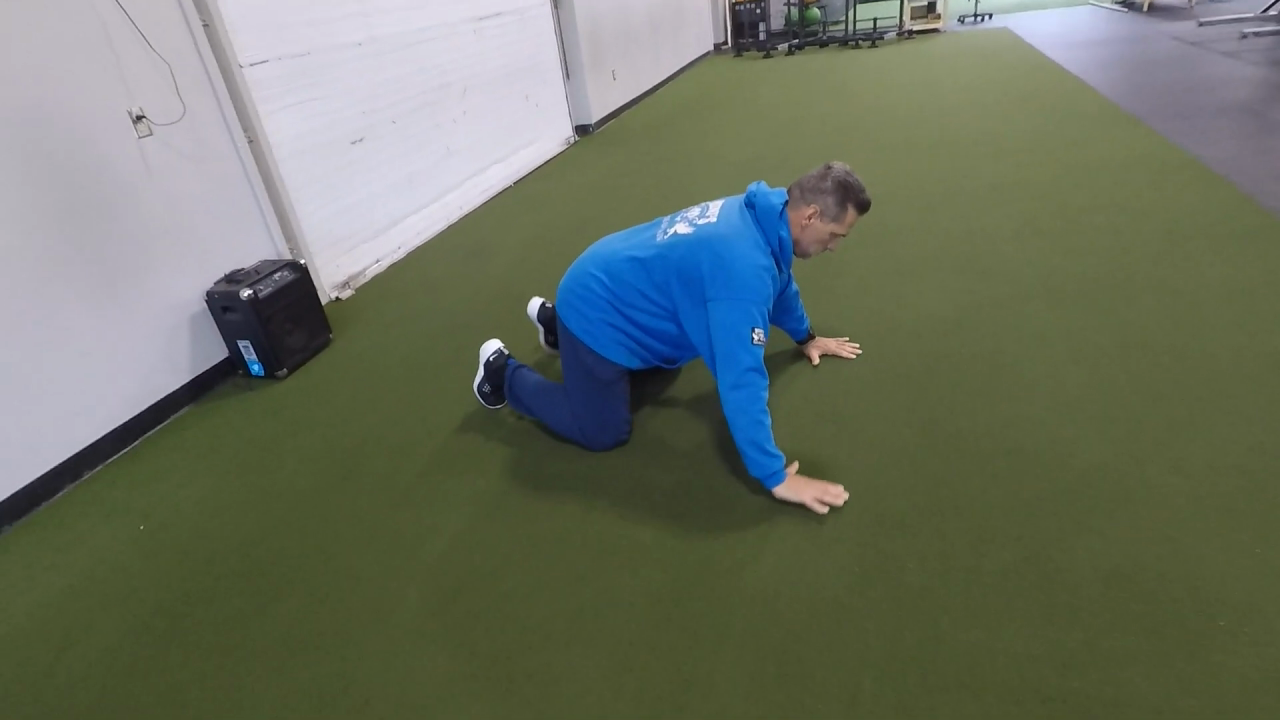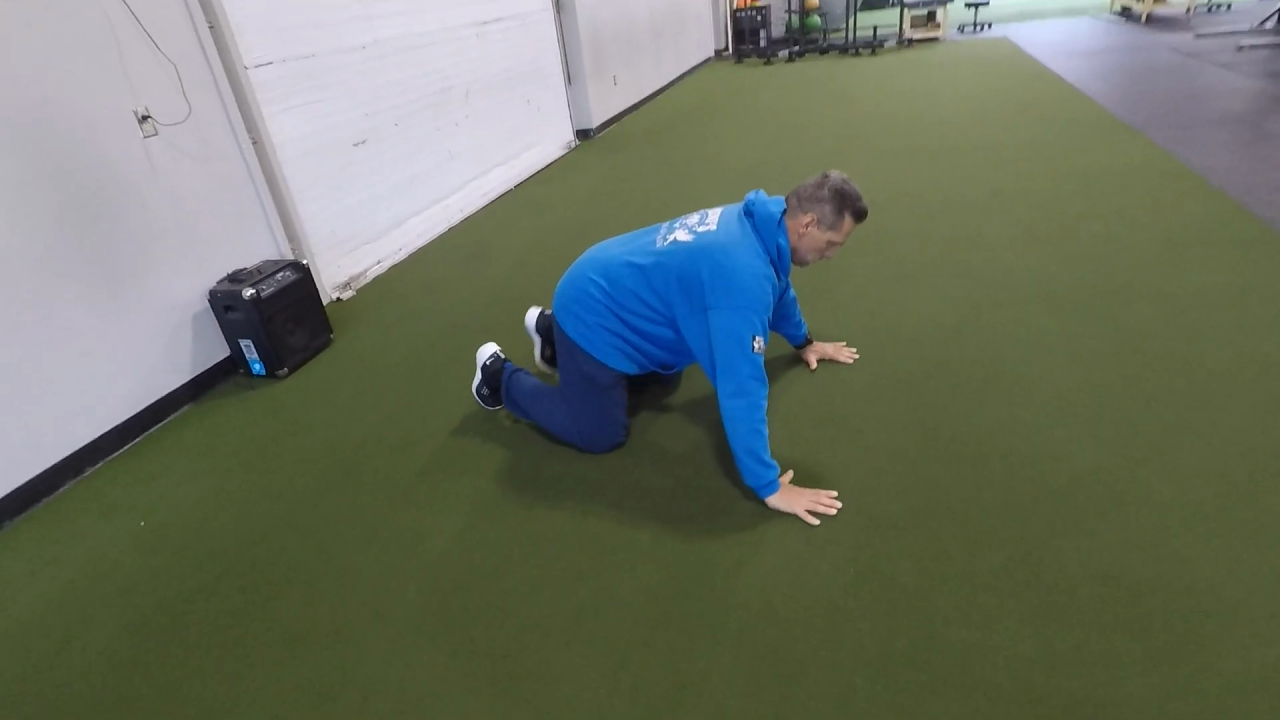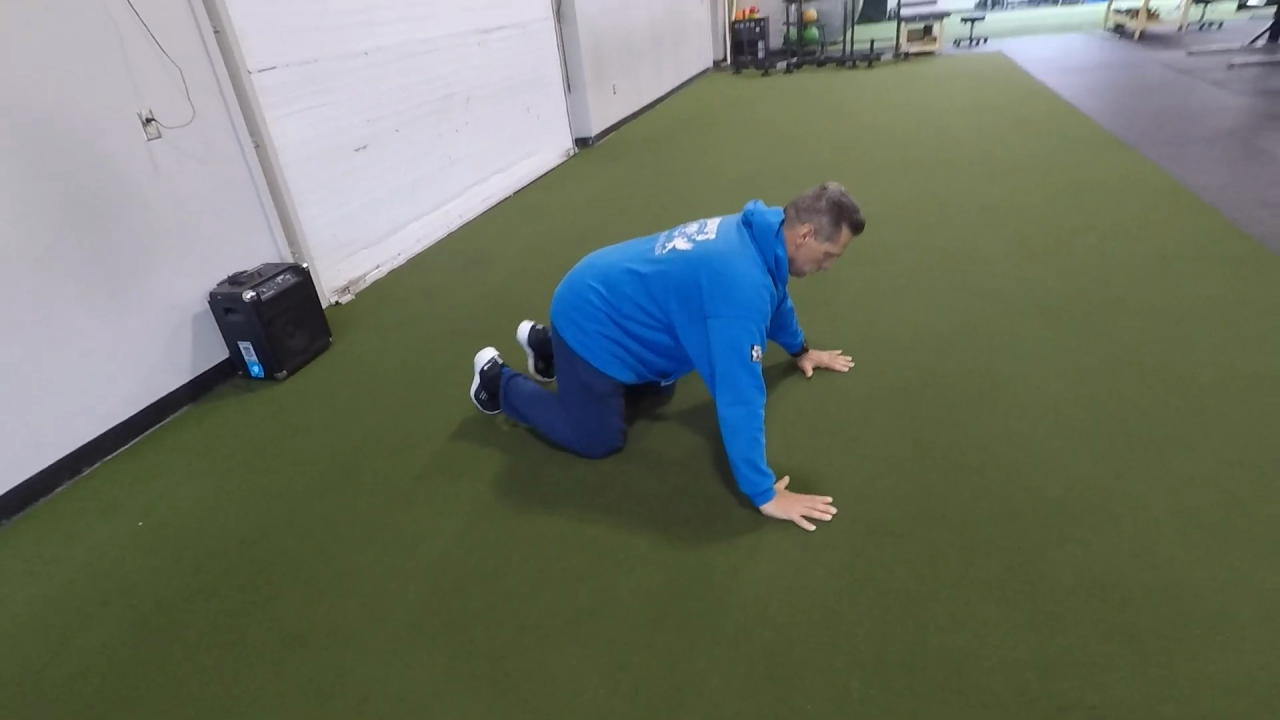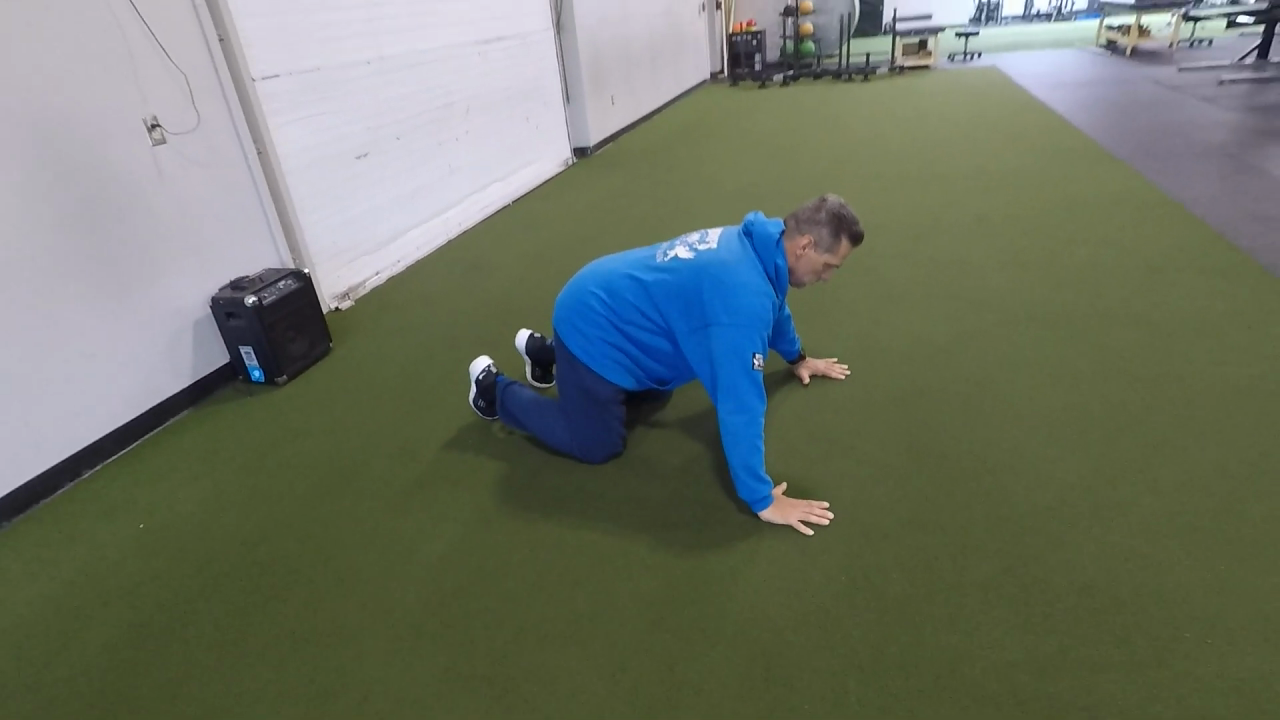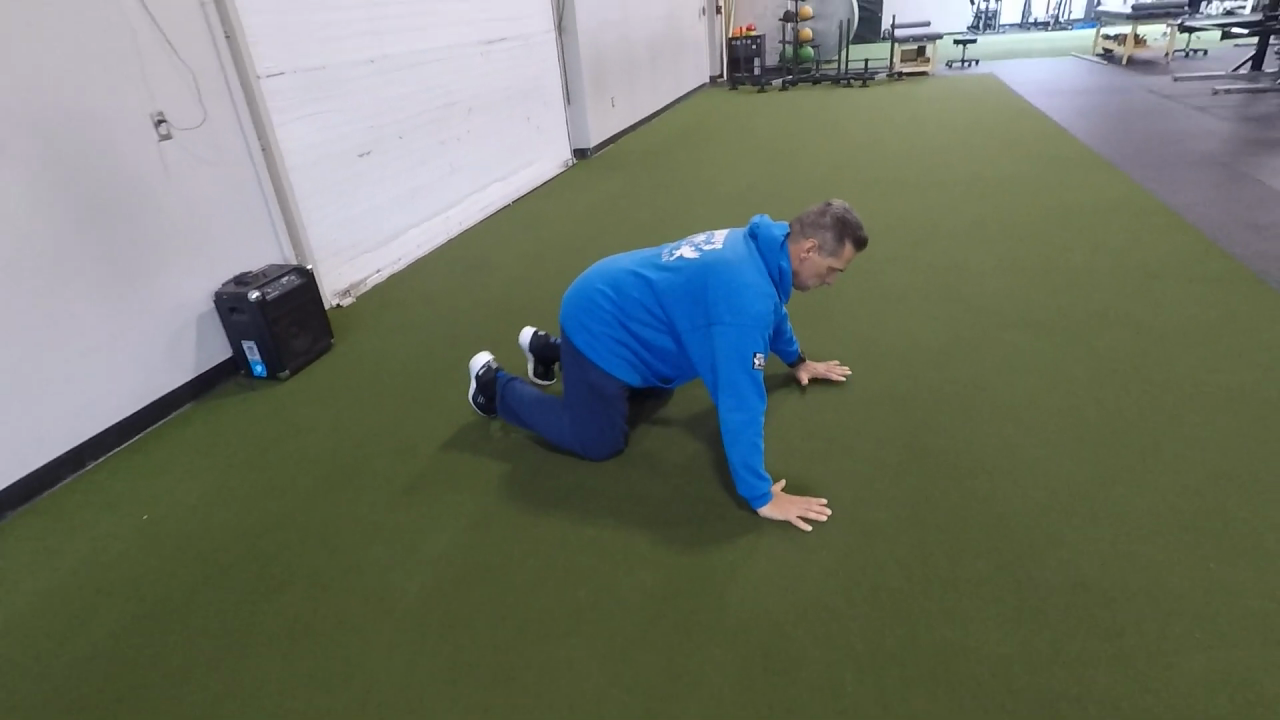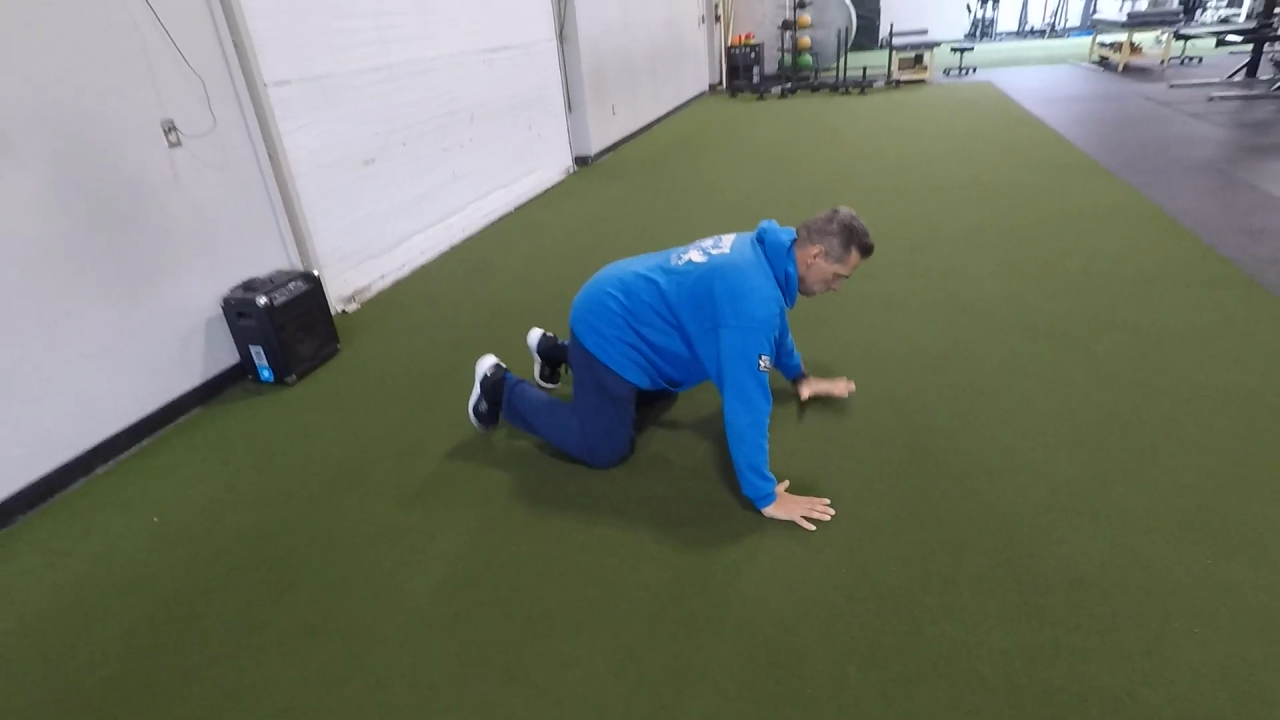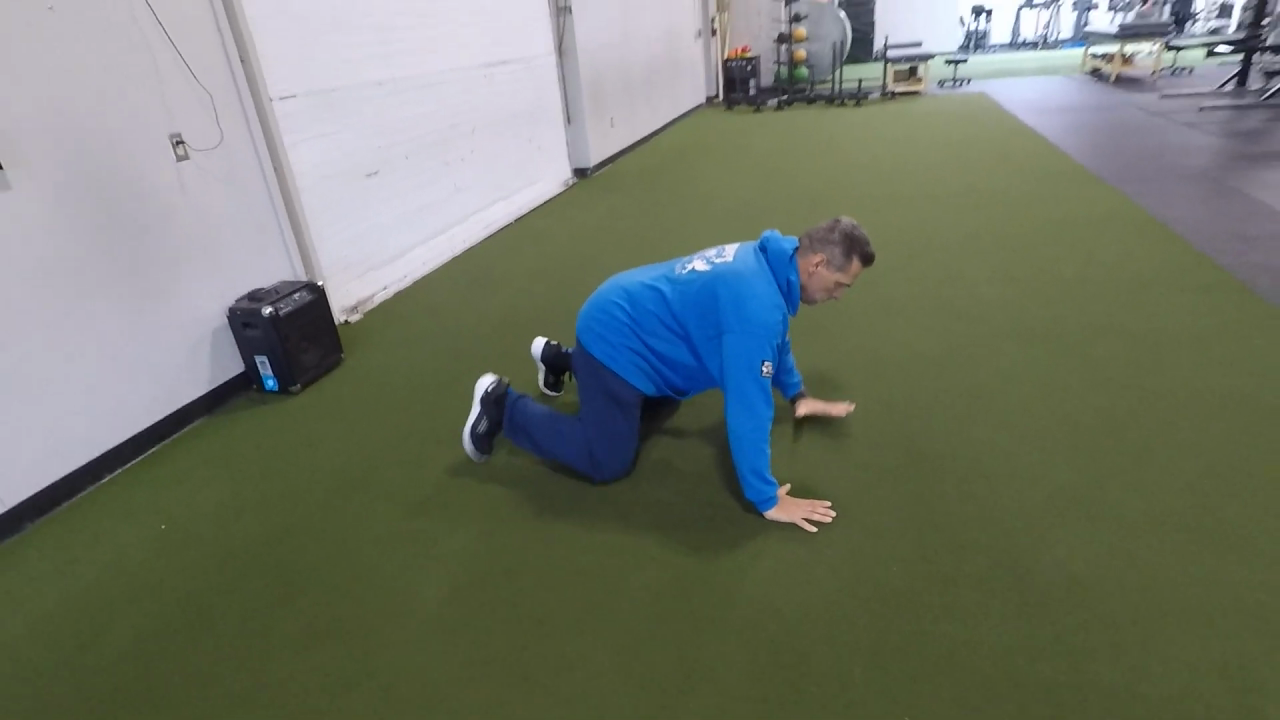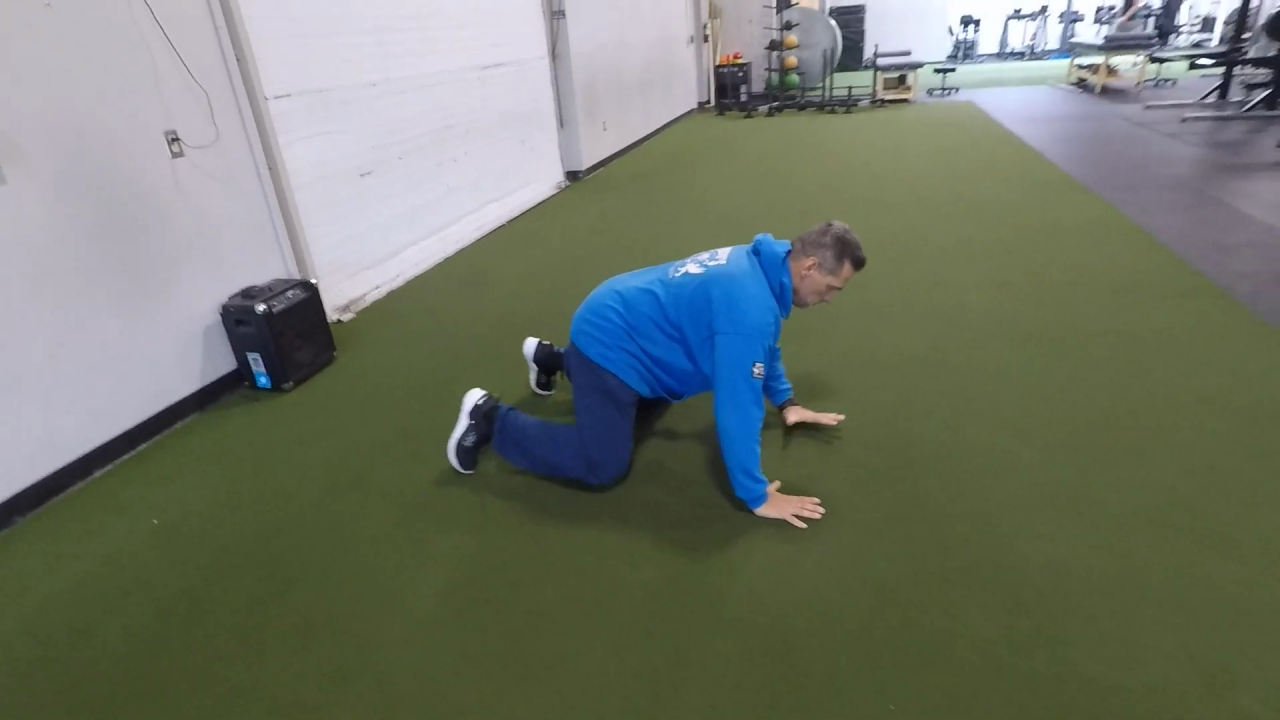
dt=0.1s
person 1, frame 1
left shoulder: (759, 215)
right shoulder: (744, 266)
left elbow: (779, 282)
right elbow: (741, 381)
left wrist: (806, 337)
right wrist: (775, 477)
left hip: (612, 283)
right hip: (596, 312)
left knee: (667, 364)
right knee: (604, 432)
left ankle: (555, 318)
right ankle: (503, 373)
person 1, frame 2
left shoulder: (757, 223)
right shoulder: (744, 273)
left elbow: (777, 289)
right elbow: (741, 389)
left wrist: (804, 342)
right wrist: (769, 486)
left hip: (606, 285)
right hip: (594, 316)
left knee: (666, 375)
right knee: (602, 435)
left ankle: (553, 328)
right ankle: (500, 375)
person 1, frame 3
left shoulder: (757, 233)
right shoulder: (743, 285)
left elbow: (774, 298)
right elbow: (739, 397)
left wrist: (800, 350)
right wrist: (763, 494)
left hip: (606, 293)
right hip: (591, 321)
left knee: (658, 386)
right knee: (599, 440)
left ankle: (549, 342)
right ankle: (498, 380)
person 1, frame 4
left shoulder: (757, 244)
right shoulder: (745, 294)
left elbow: (774, 307)
right elbow: (741, 405)
left wrist: (797, 358)
right wrist: (761, 500)
left hip: (604, 299)
right hip: (592, 328)
left knee: (655, 392)
right knee: (599, 445)
left ankle: (547, 350)
right ankle: (495, 388)
person 1, frame 5
left shoulder: (761, 247)
right shoulder: (748, 294)
right elbow: (740, 403)
left wrist: (797, 361)
right wrist: (761, 496)
left hip: (611, 299)
right hip: (598, 325)
left knee: (652, 392)
right knee: (599, 442)
left ankle: (548, 348)
right ankle: (495, 384)
person 1, frame 6
left shoulder: (766, 252)
right shoulder: (754, 297)
right elbow: (746, 404)
left wrist: (799, 376)
right wrist: (765, 496)
left hip: (617, 303)
right hip: (608, 328)
left knee: (658, 394)
right knee: (606, 449)
left ankle: (556, 350)
right ankle: (500, 388)
person 1, frame 7
left shoulder: (770, 260)
right shoulder: (758, 306)
left elbow: (774, 342)
right elbow: (748, 410)
left wrist: (798, 396)
right wrist: (767, 499)
left hip: (623, 315)
right hip: (615, 339)
left knee: (660, 404)
right knee: (608, 462)
left ankle: (561, 359)
right ankle: (502, 405)
person 1, frame 8
left shoulder: (760, 264)
right shoulder: (751, 307)
left elbow: (764, 346)
right elbow: (739, 409)
left wrist: (786, 403)
right wrist: (757, 497)
left hip: (617, 318)
right hip: (609, 341)
left knee: (653, 402)
right knee: (602, 466)
left ankle: (554, 358)
right ankle: (491, 420)
